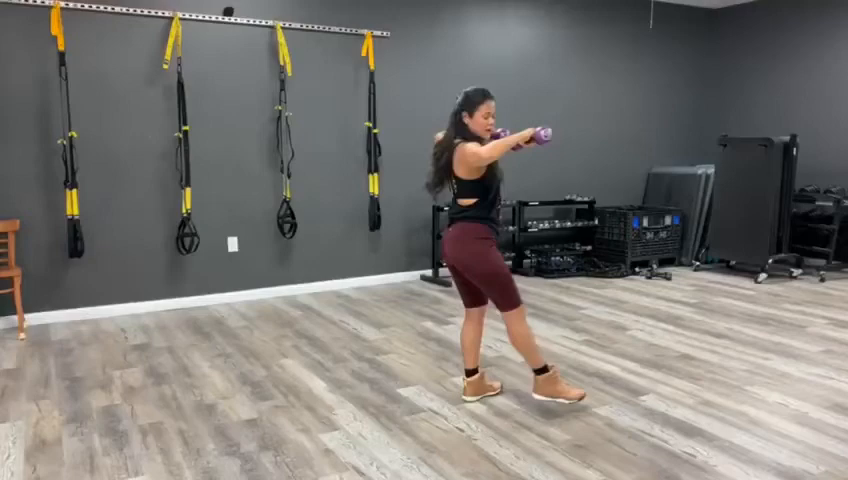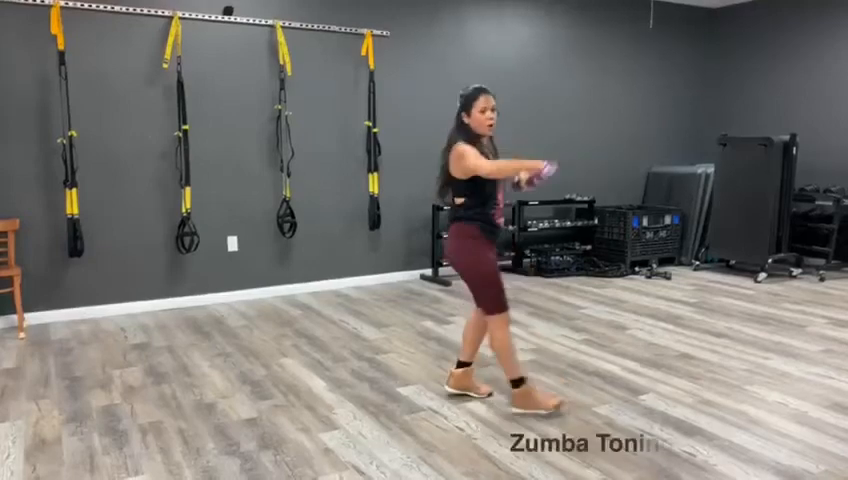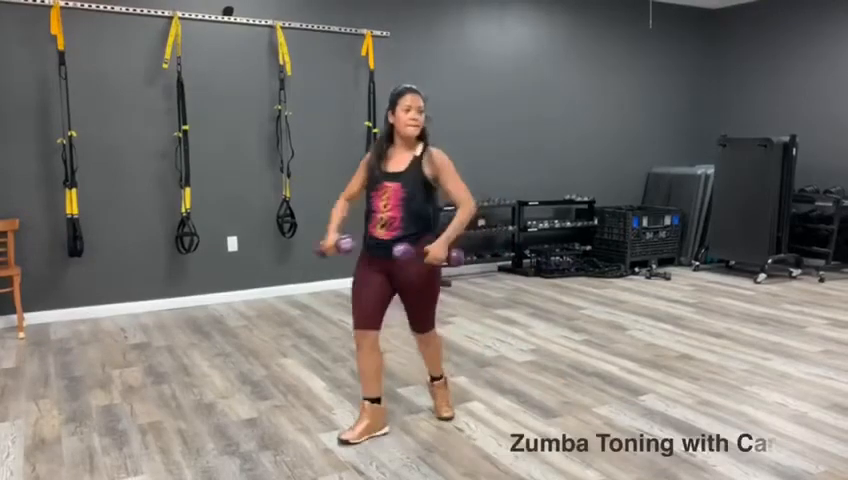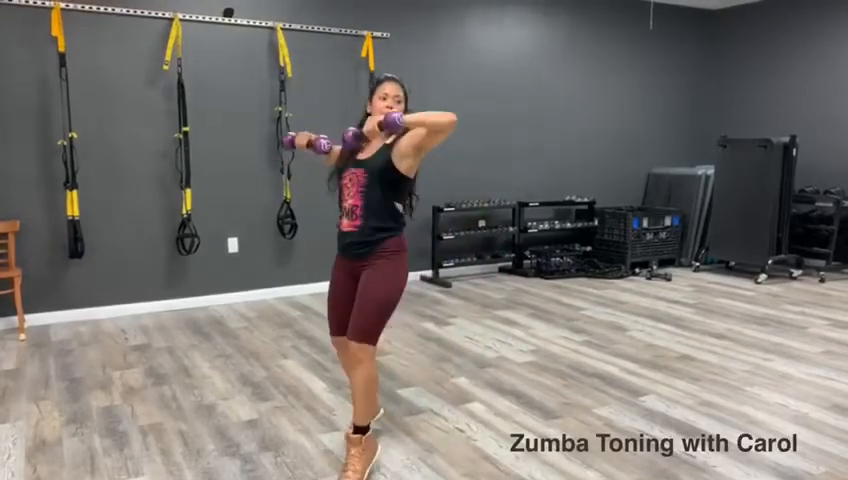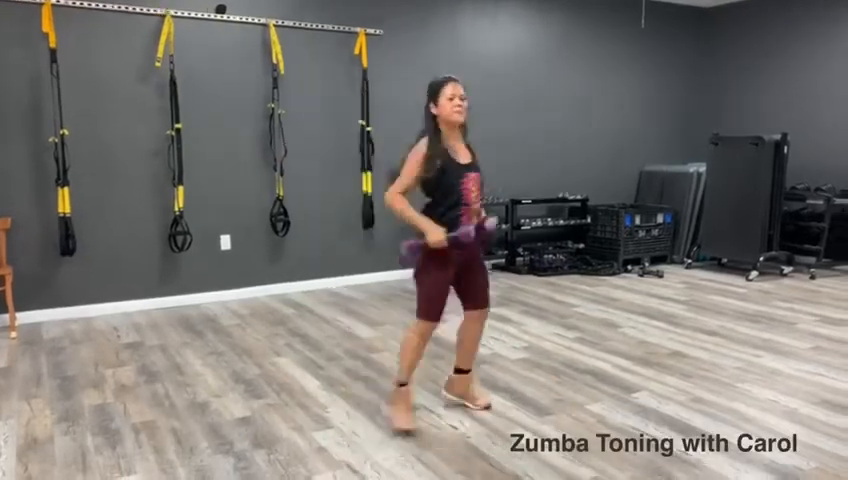
dt=0.7s
person 1, frame 1
left shoulder: (453, 144)
right shoulder: (468, 151)
right elbow: (487, 154)
right wrist: (521, 136)
left hip: (456, 239)
right hip: (473, 240)
left knee: (474, 310)
right knee: (513, 309)
left ankle: (473, 381)
right ankle: (545, 380)
person 1, frame 2
left shoulder: (484, 145)
right shoulder: (463, 150)
left elbow: (496, 170)
right elbow: (488, 169)
left wrist: (521, 174)
right wrist: (530, 164)
left hip: (479, 239)
right hip: (468, 241)
left knee: (486, 309)
right knee: (498, 315)
left ankle: (461, 375)
right ankle: (521, 392)
person 1, frame 3
left shoulder: (433, 159)
right shoulder: (373, 158)
left elbow: (467, 205)
right elbow: (346, 198)
left wrist: (444, 241)
right wrist: (333, 231)
left hip: (417, 259)
right hip: (373, 259)
left knee: (424, 332)
right knee: (364, 334)
left ankle: (438, 385)
right ankle: (372, 412)
person 1, frame 4
left shoulder: (406, 144)
right shoulder: (356, 146)
left elbow: (449, 120)
right elbow: (333, 156)
right wrist: (309, 143)
left hip: (385, 257)
right hip: (347, 256)
left knee: (360, 346)
right knee: (341, 340)
left ankle: (361, 442)
right ankle: (368, 406)
person 1, frame 5
left shoulder: (466, 146)
right shoulder: (426, 149)
right elbow: (393, 197)
left wrist: (480, 214)
right wrist: (428, 227)
left hip: (468, 242)
right hip: (439, 247)
left knee: (478, 312)
right knee: (427, 321)
left ankle: (460, 382)
right ankle: (400, 392)
